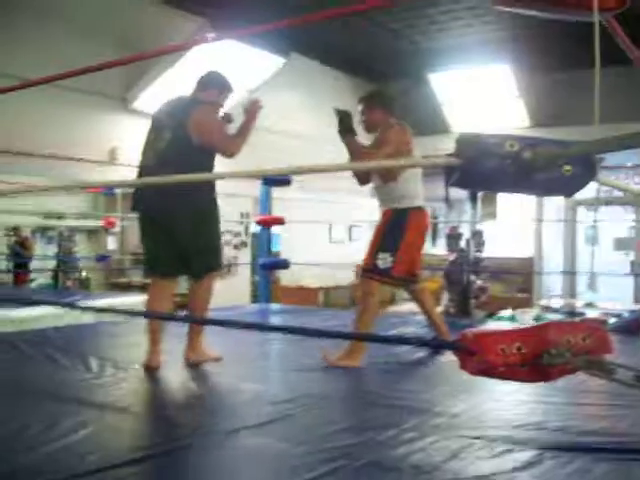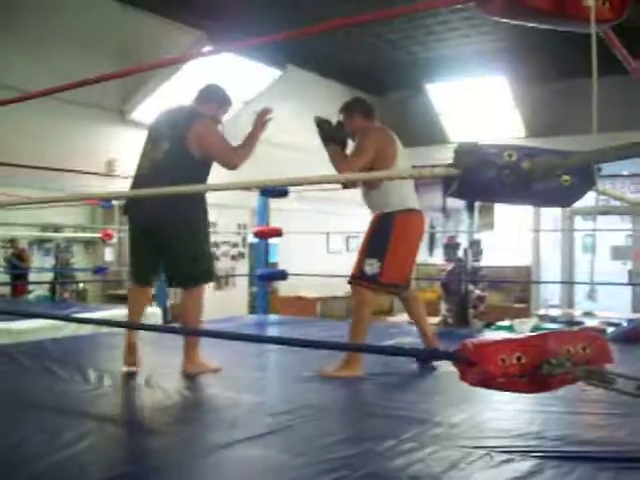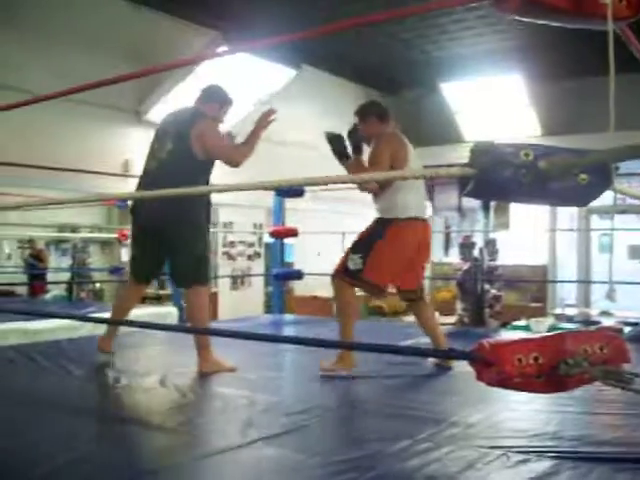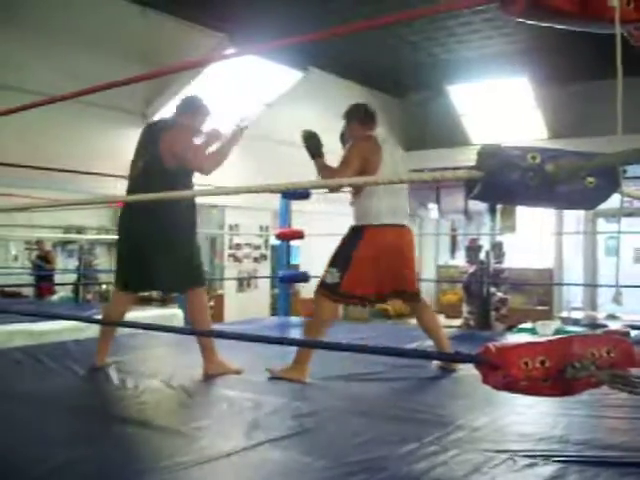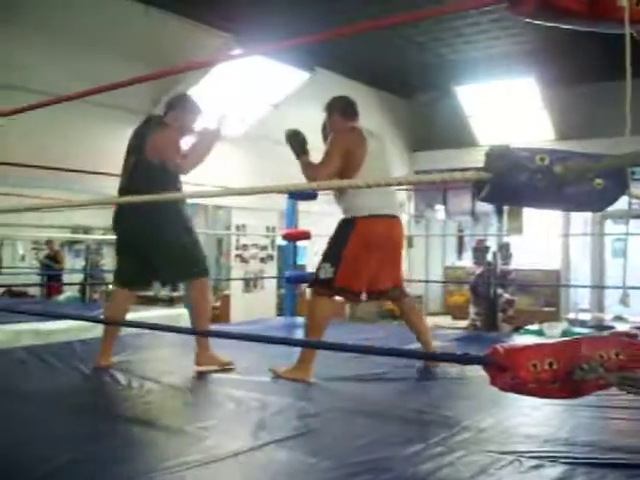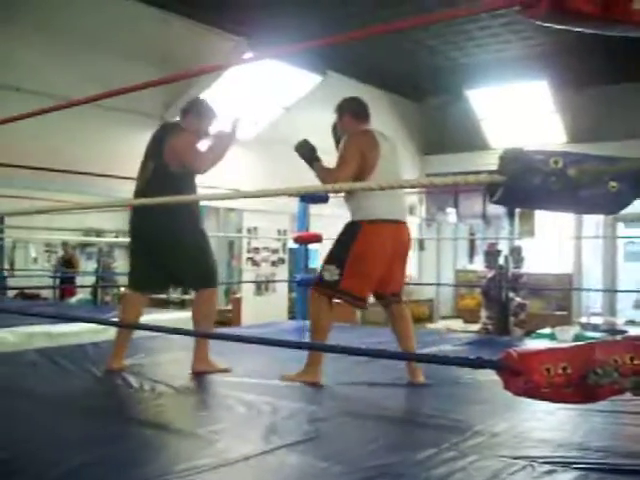
dt=0.2s
person 1, frame 1
left shoulder: (169, 108)
right shoulder: (204, 112)
right elbow: (229, 148)
left wrist: (218, 125)
right wrist: (249, 119)
left hip: (151, 199)
right hip: (189, 202)
left knee: (162, 276)
right knee: (205, 272)
left ankle: (154, 350)
right ankle: (194, 346)
person 1, frame 2
left shoulder: (166, 118)
right shoulder: (203, 126)
right elbow: (232, 160)
left wrist: (213, 141)
right wrist: (257, 130)
left hip: (143, 208)
right hip: (179, 213)
left knee: (141, 279)
right knee: (193, 284)
left ankle: (131, 342)
right ankle: (191, 358)
person 1, frame 3
left shoulder: (171, 119)
right shoulder: (205, 126)
right elbow: (235, 158)
left wrist: (220, 139)
right wrist: (258, 129)
left hip: (148, 207)
right hip: (183, 213)
left knee: (139, 278)
right knee: (197, 284)
left ankle: (108, 338)
right ankle: (206, 358)
person 1, frame 4
left shoulder: (153, 130)
right shoulder: (178, 135)
right elbow: (204, 166)
left wrist: (206, 142)
right wrist: (230, 140)
left hip: (135, 220)
right hip: (168, 223)
left knee: (125, 289)
right knee: (194, 287)
left ankle: (100, 354)
right ankle: (211, 360)
person 1, frame 5
left shoulder: (147, 128)
right shoulder: (164, 133)
right elbow: (181, 165)
left wrist: (199, 142)
right wrist: (209, 141)
left hip: (131, 219)
right hip: (162, 220)
left knee: (125, 287)
right knee: (198, 278)
left ankle: (104, 354)
right ankle: (204, 352)
person 1, frame 6
left shoulder: (165, 134)
right shoulder: (181, 138)
left elbow: (190, 164)
right elbow: (199, 165)
left wrist: (216, 144)
right wrist: (224, 143)
left hip: (146, 222)
right hip: (176, 224)
left knee: (139, 289)
right knee: (207, 286)
left ankle: (117, 356)
right ankle: (201, 358)
person 2, frame 1
left shoulder: (394, 131)
right shoulder: (384, 139)
left elbow: (372, 157)
right elbow: (363, 178)
left wrist: (348, 135)
right wrist: (351, 145)
left hip: (405, 214)
right hip: (398, 213)
left knee: (372, 276)
right knee: (410, 280)
left ankle: (355, 351)
right ankle: (444, 334)
person 2, frame 2
left shoulder: (373, 134)
right shoulder: (381, 139)
left elbow: (346, 170)
left wrist: (330, 143)
right wrist: (338, 145)
left hip: (395, 218)
right hip: (407, 218)
left knee: (363, 285)
right knee: (402, 287)
left ankle: (352, 363)
right ankle: (431, 346)
person 2, frame 3
left shoulder: (386, 140)
right shoulder: (399, 143)
left elbow: (370, 184)
right elbow: (376, 183)
left wrist: (345, 157)
right wrist: (355, 155)
left hip: (396, 224)
right hip: (418, 225)
left knee: (344, 279)
right knee: (414, 295)
left ankle: (346, 357)
right ankle: (444, 353)
person 2, frame 4
left shoulder: (361, 145)
right shoulder: (390, 150)
left elbow: (334, 181)
left wrist: (317, 156)
left hip: (372, 231)
right hip: (401, 232)
left knee: (328, 293)
right knee: (413, 297)
left ankle: (300, 366)
right ankle: (448, 355)
person 2, frame 5
left shoulder: (343, 137)
right shoulder: (377, 141)
left elbow: (318, 177)
left wrist: (301, 153)
left hip: (362, 223)
right hip: (391, 223)
left knee: (322, 290)
right knee: (397, 293)
left ankle: (304, 366)
right ankle: (431, 352)
person 2, frame 6
left shoulder: (356, 140)
right shoulder: (386, 142)
left elbow: (337, 181)
left wrist: (313, 160)
left hip: (369, 226)
right hip: (398, 228)
left knee: (322, 291)
right knee: (393, 300)
left ankle: (312, 369)
right ankle: (415, 371)
